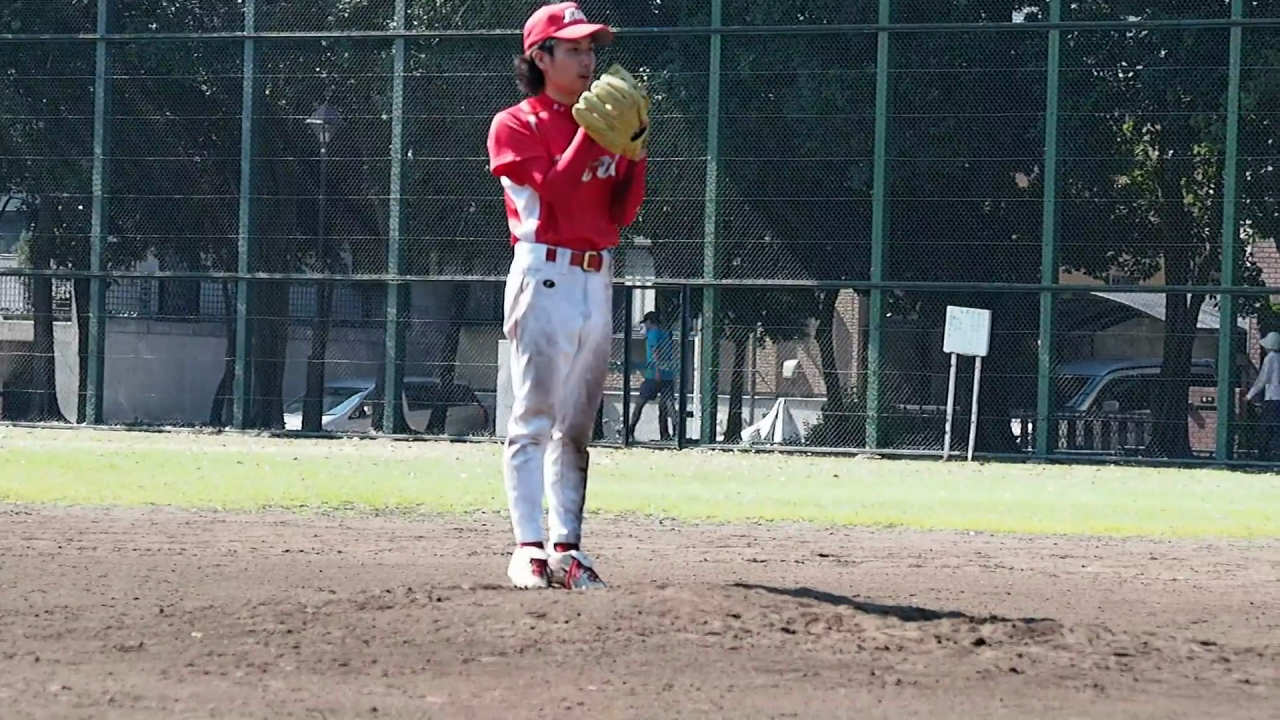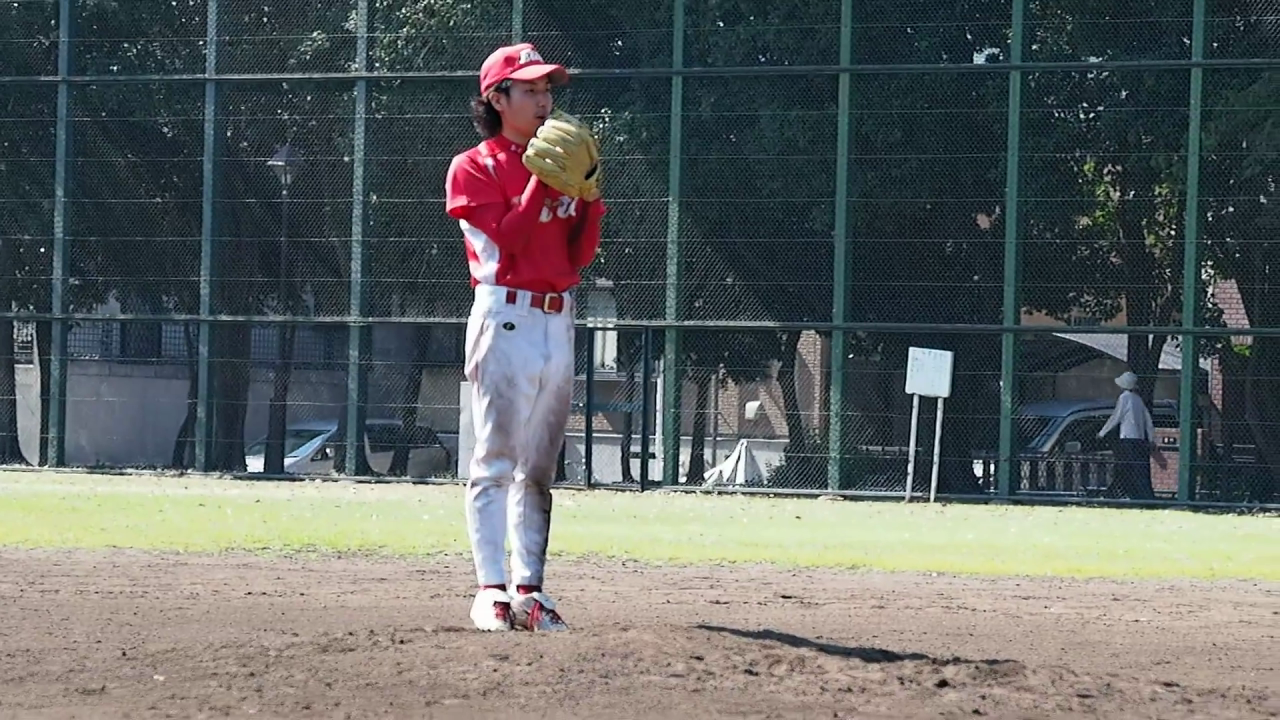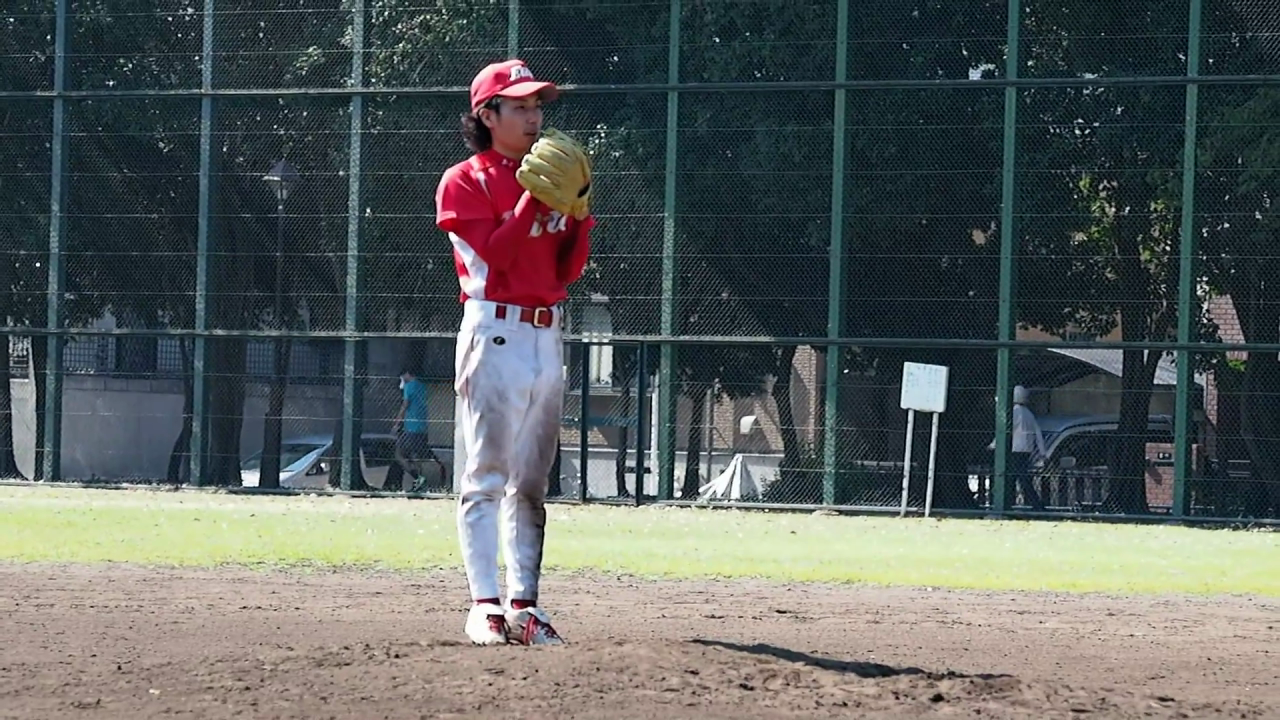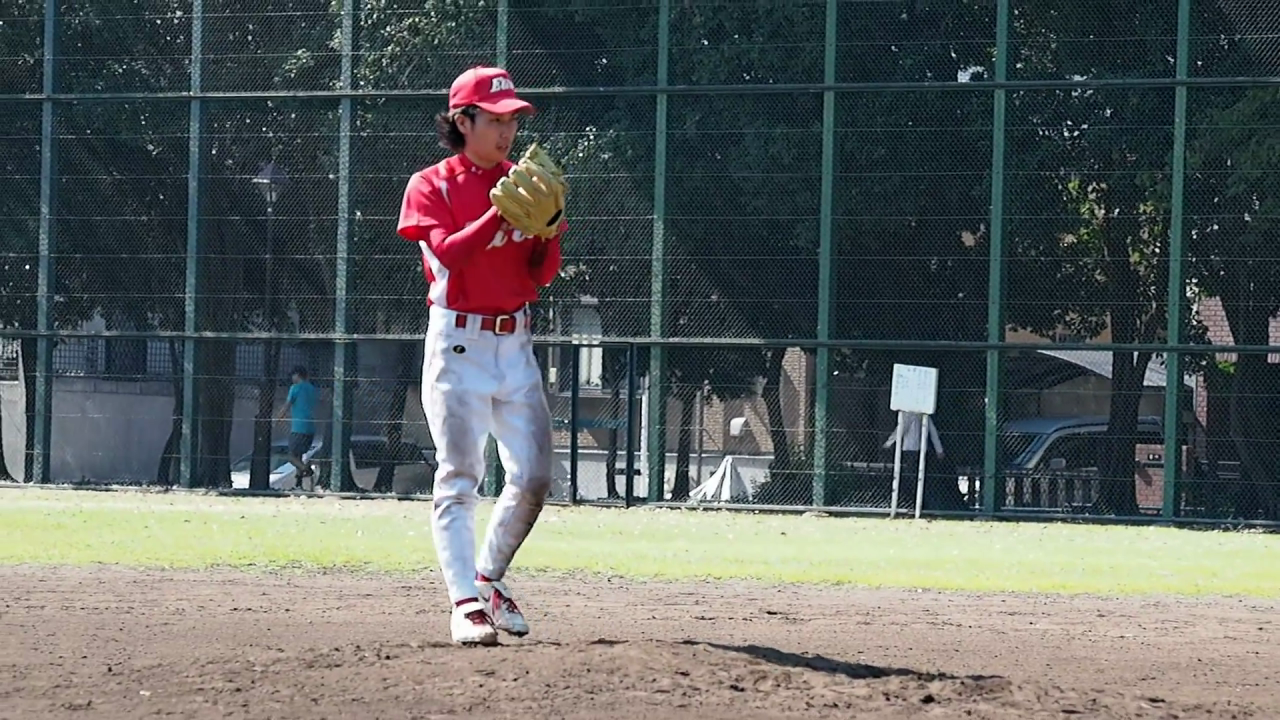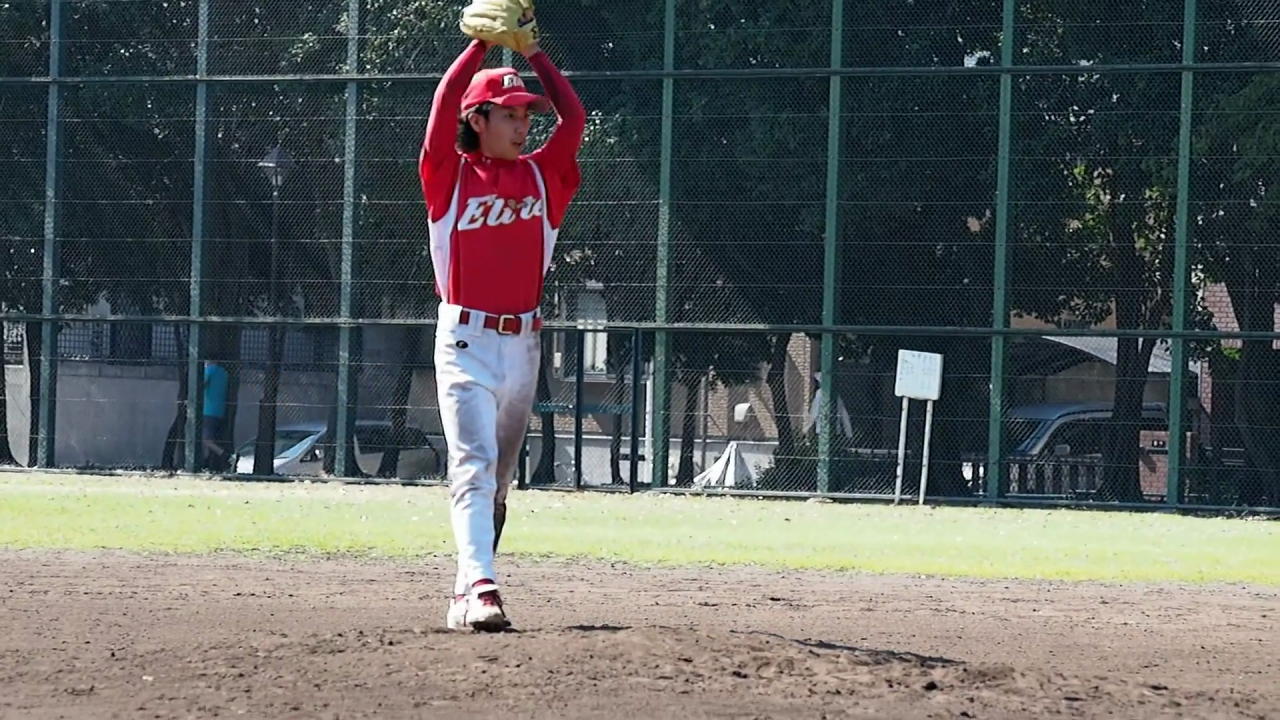
dt=1s
person 1, frame 1
right shoulder: (515, 123)
left elbow: (621, 214)
right elbow: (556, 188)
left wrist: (635, 148)
right wrist: (592, 127)
left hip: (598, 281)
right hip: (545, 277)
left knee: (576, 424)
right knee: (534, 418)
left ankle: (566, 547)
right ankle: (529, 547)
person 1, frame 2
right shoulder: (473, 167)
left elbow: (579, 255)
right elbow: (508, 238)
left wrist: (589, 190)
right wrist: (544, 176)
left hip: (558, 322)
right hip: (506, 319)
left knee: (538, 466)
right knee: (496, 459)
left ankle: (529, 588)
right ankle: (492, 590)
person 1, frame 3
left shoulder: (549, 178)
right shoulder: (465, 181)
left elbow: (568, 270)
right elbow: (496, 255)
left wrist: (580, 210)
right wrist: (534, 196)
left hip: (547, 337)
right hip: (496, 334)
left knee: (531, 481)
right knee: (487, 475)
left ankle: (524, 603)
right ankle: (485, 604)
person 1, frame 4
right shoulder: (431, 185)
left elbow: (543, 276)
right elbow: (449, 254)
left wrist: (551, 230)
right wrist: (501, 208)
left hip: (515, 343)
right hip: (459, 343)
left knee: (535, 477)
right knee: (458, 482)
left ankle: (489, 579)
right ankle: (465, 604)
person 1, frame 5
left shoulder: (541, 174)
right shoulder: (450, 174)
left elbow: (574, 116)
right elbow: (444, 106)
left wrist: (531, 50)
right wrist: (481, 42)
left hip: (523, 342)
right hip: (465, 341)
left knee: (498, 479)
right knee: (473, 467)
left ankle: (467, 593)
right ankle: (480, 589)
